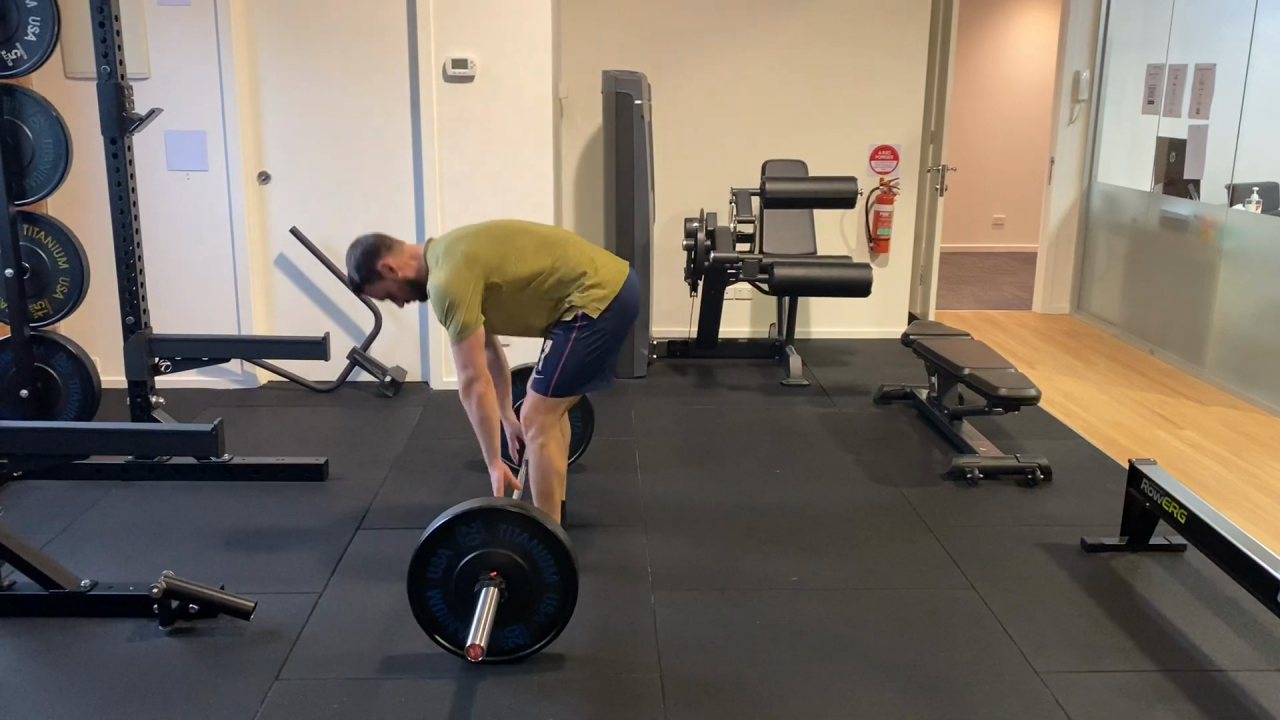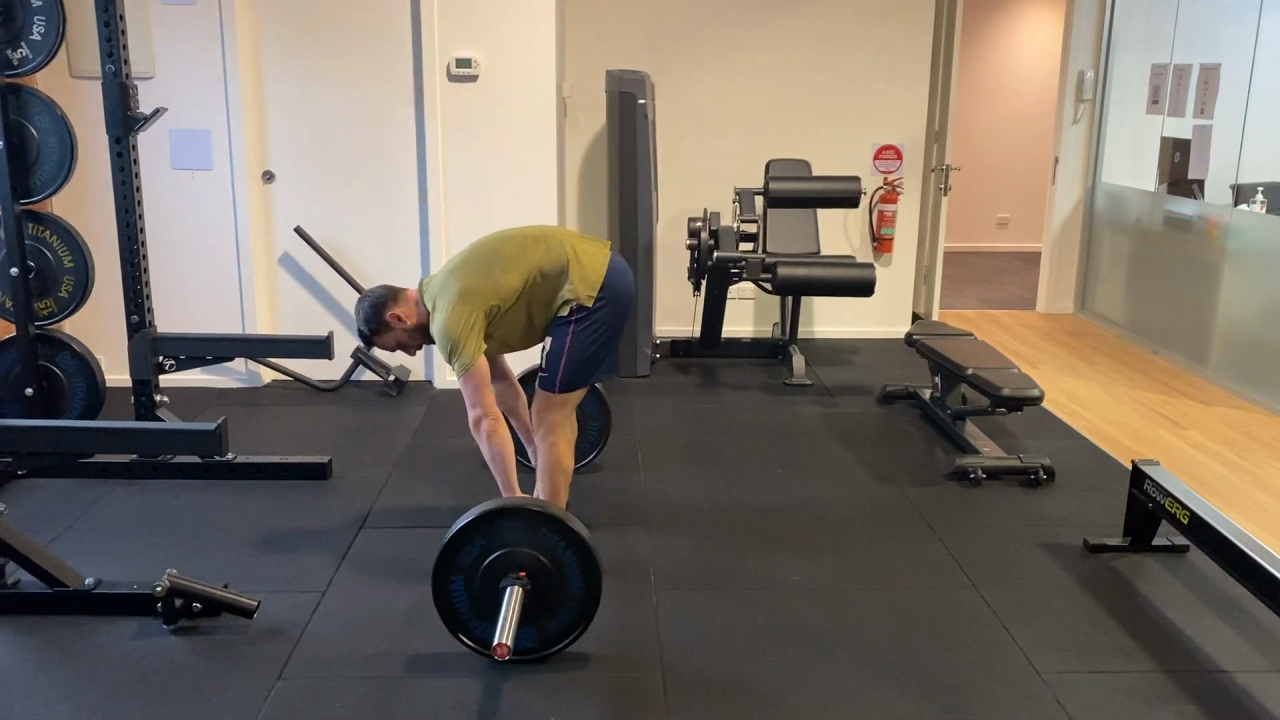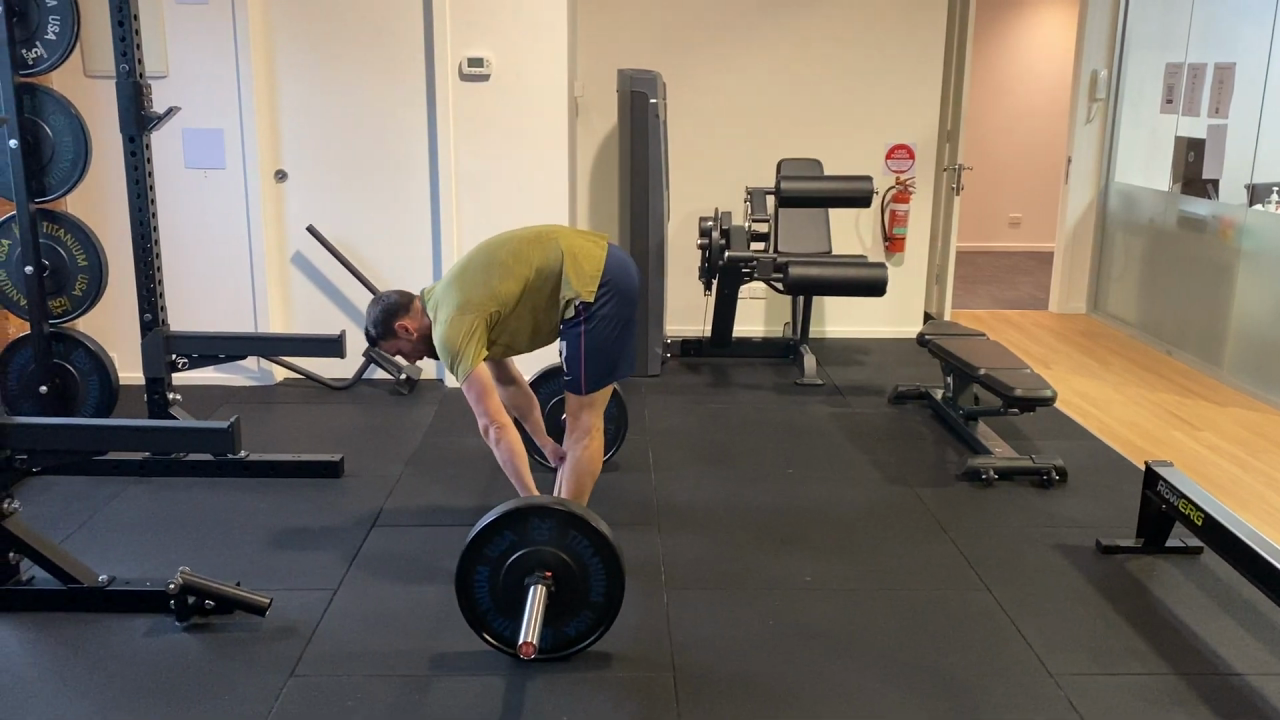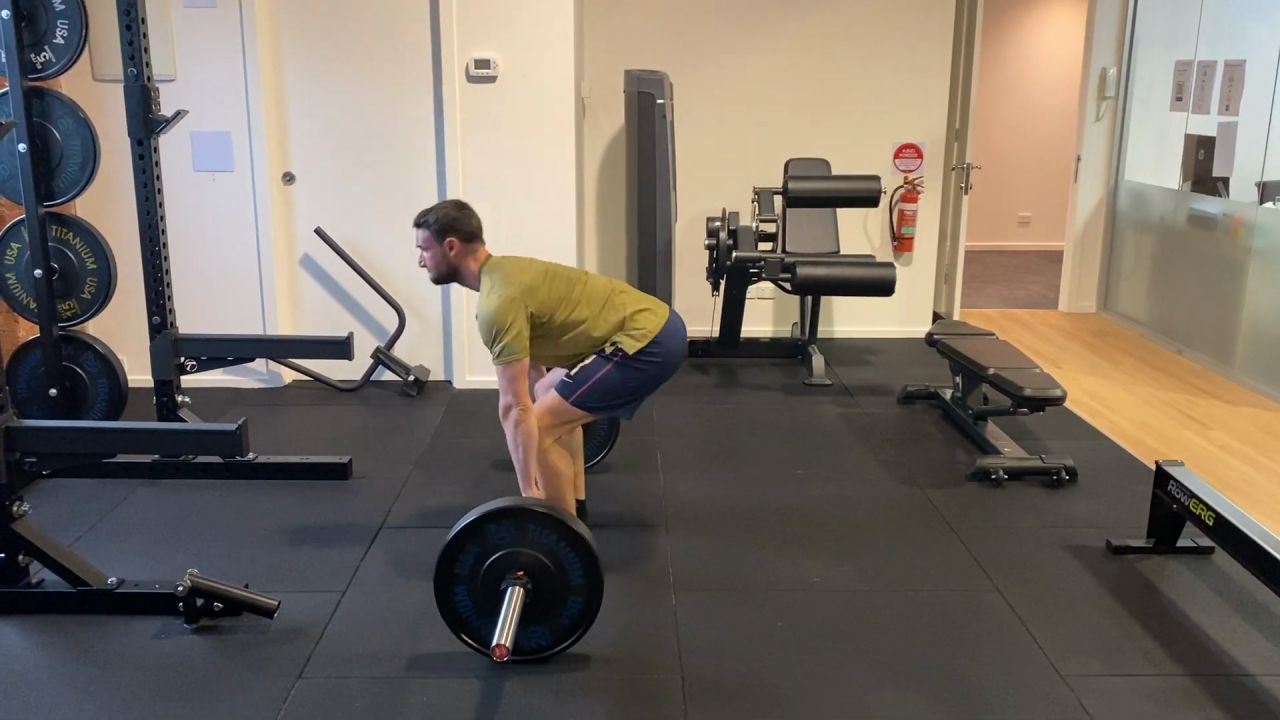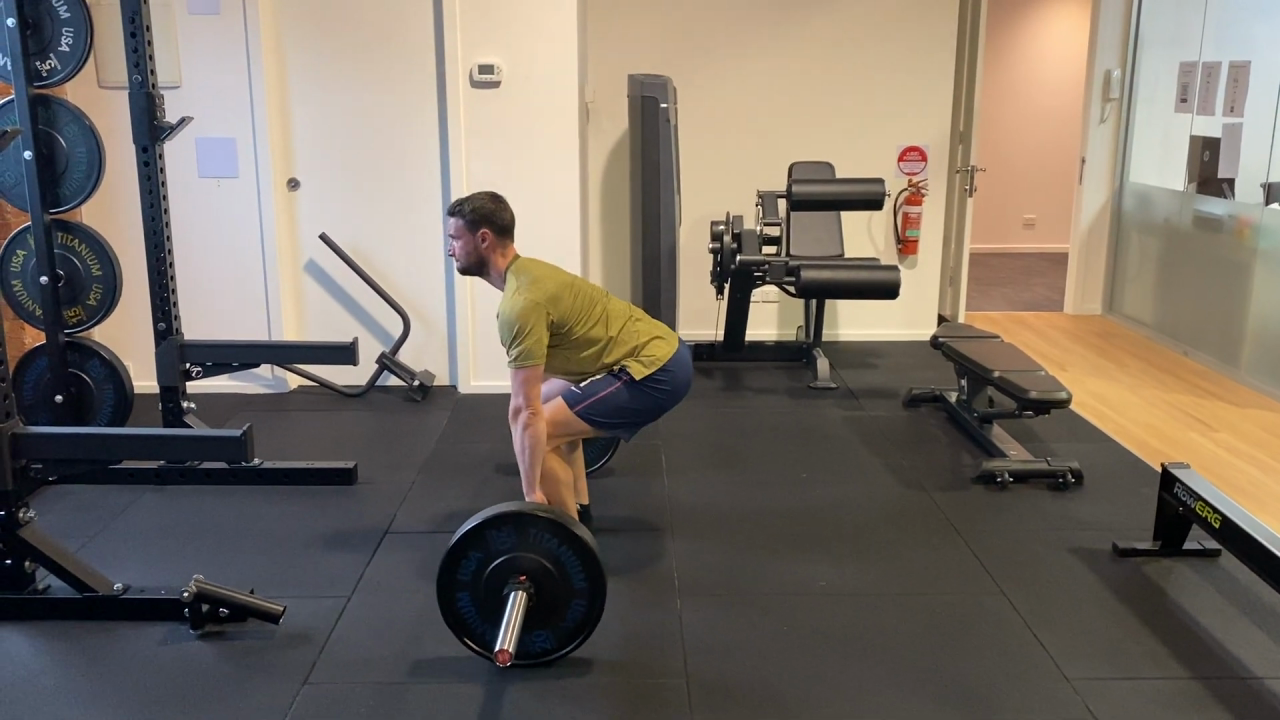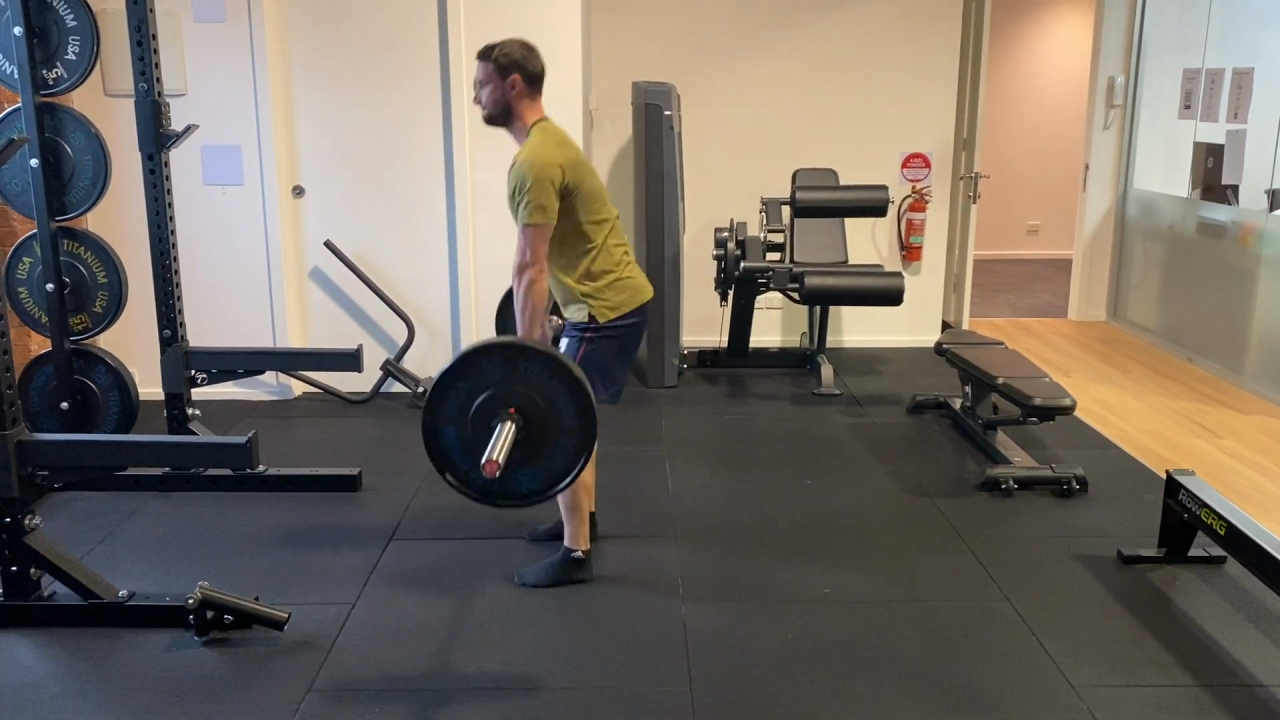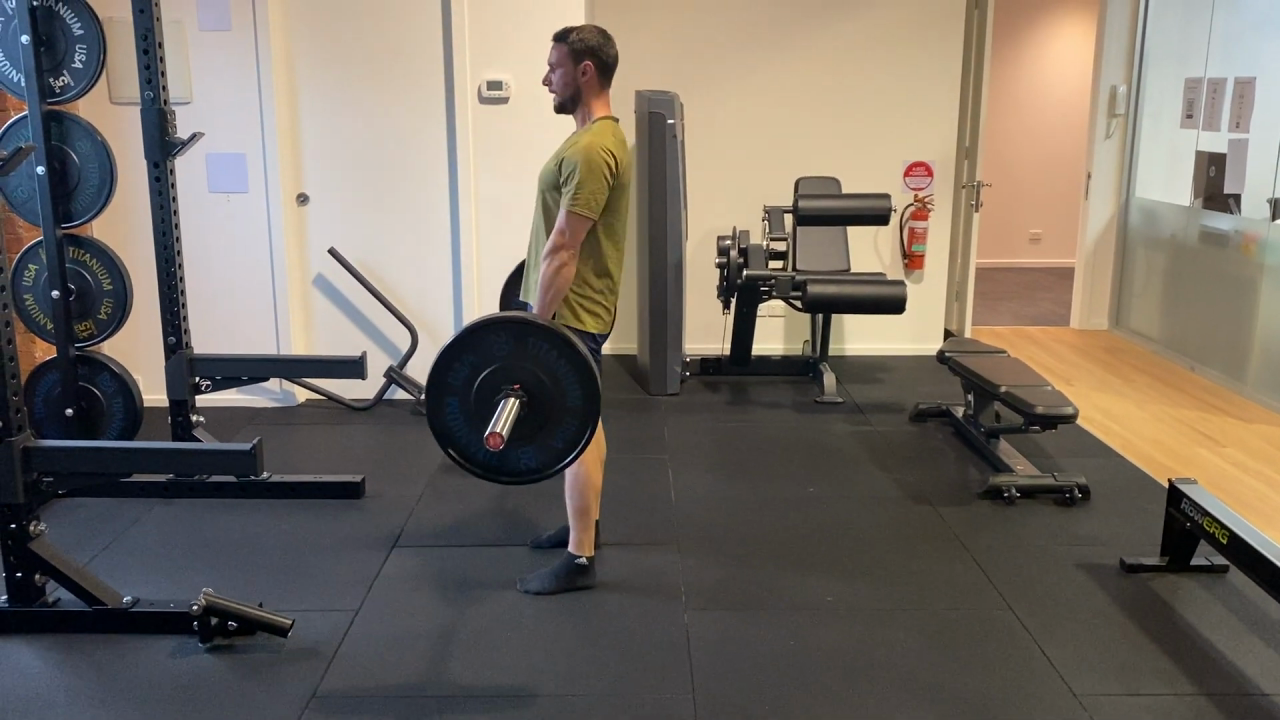
dt=0.7s
person 1, frame 1
left shoulder: (448, 283)
right shoulder: (446, 260)
left elbow: (473, 382)
right elbow: (487, 349)
left wrist: (494, 465)
right wrist: (508, 417)
left hip: (600, 296)
right hip: (612, 282)
left knee: (538, 420)
right knee: (547, 408)
right ankle: (554, 519)
person 1, frame 2
left shoulder: (450, 319)
right shoulder: (446, 298)
left elbow: (484, 417)
right elbow: (499, 380)
left wrist: (513, 498)
right wrist: (533, 444)
left hip: (590, 285)
right hip: (603, 271)
left knee: (548, 418)
right knee: (555, 410)
person 1, frame 3
left shoulder: (451, 329)
right shoulder: (449, 304)
left elbow: (493, 424)
right elbow: (508, 383)
left wrist: (532, 499)
right wrist: (545, 443)
left hip: (594, 279)
right hip: (603, 264)
left knee: (582, 418)
right knee: (580, 412)
person 1, frame 4
left shoulder: (498, 304)
right shoulder: (504, 275)
left elbow: (515, 408)
left wrist: (529, 493)
left hip: (648, 341)
right hip: (655, 325)
left knee: (542, 426)
right knee: (549, 398)
right ankle: (575, 509)
person 1, frame 5
left shoulder: (521, 305)
right shoulder: (527, 274)
left elbow: (525, 412)
left wrist: (532, 495)
left hip: (654, 372)
right hip: (656, 353)
left knee: (542, 431)
right knee: (552, 410)
right ankle: (578, 510)
person 1, frame 6
left shoulder: (534, 161)
right shoulder: (546, 142)
left elbow: (530, 268)
right wrist: (539, 327)
left hip: (604, 307)
right hip: (604, 300)
left ankle: (575, 555)
right ankle: (578, 516)
person 1, frame 7
left shoulder: (589, 150)
right shoulder: (599, 138)
left elbow: (562, 250)
right wrist: (540, 319)
left hip: (571, 314)
right hip: (577, 308)
left ankle: (579, 560)
right ankle: (585, 524)
